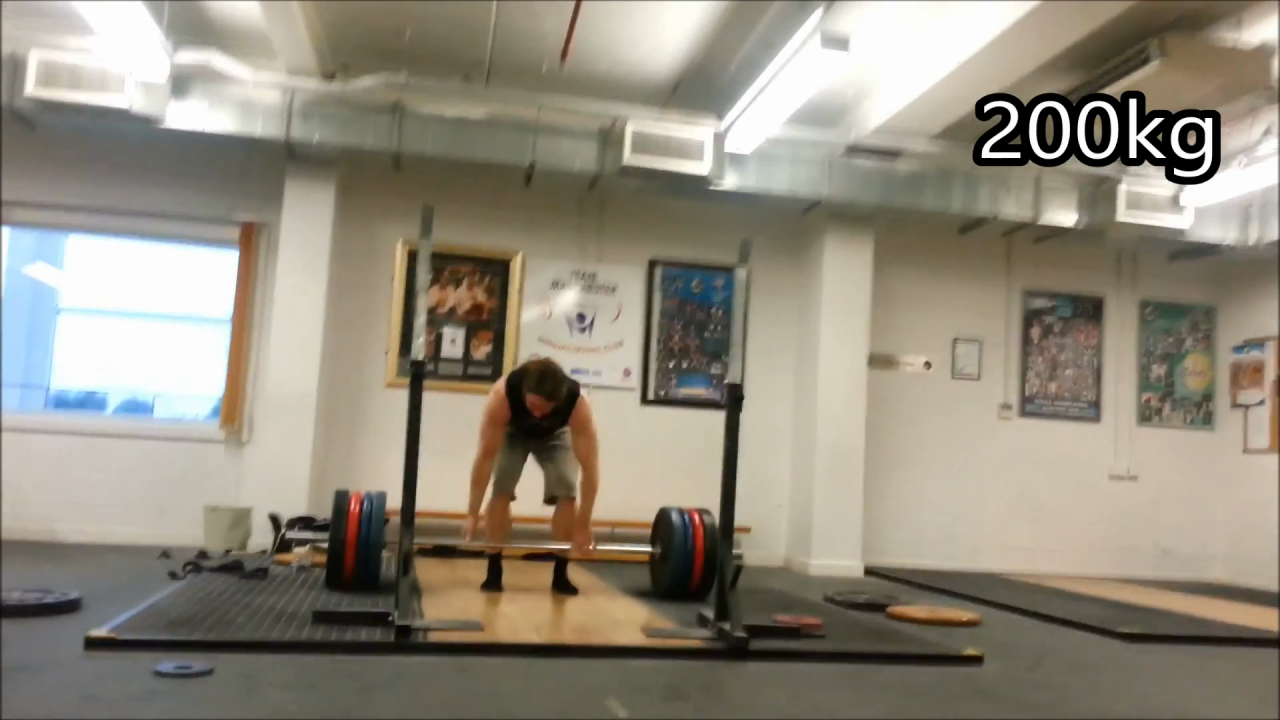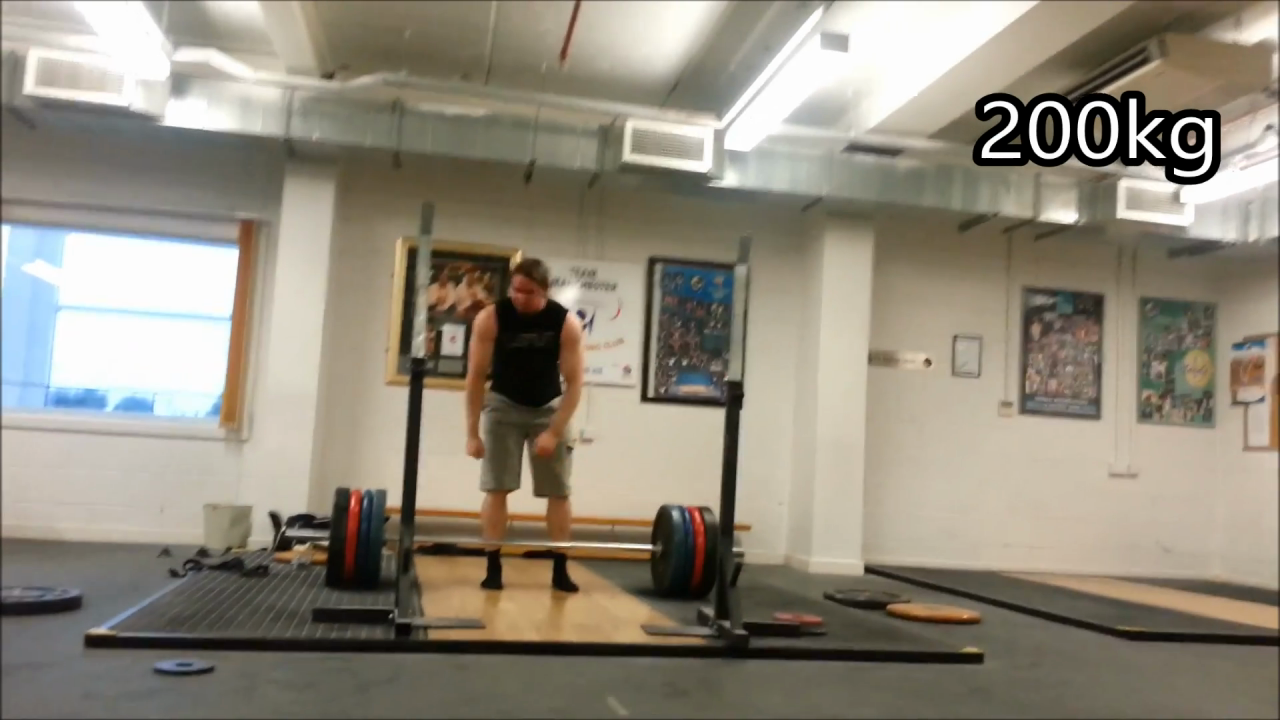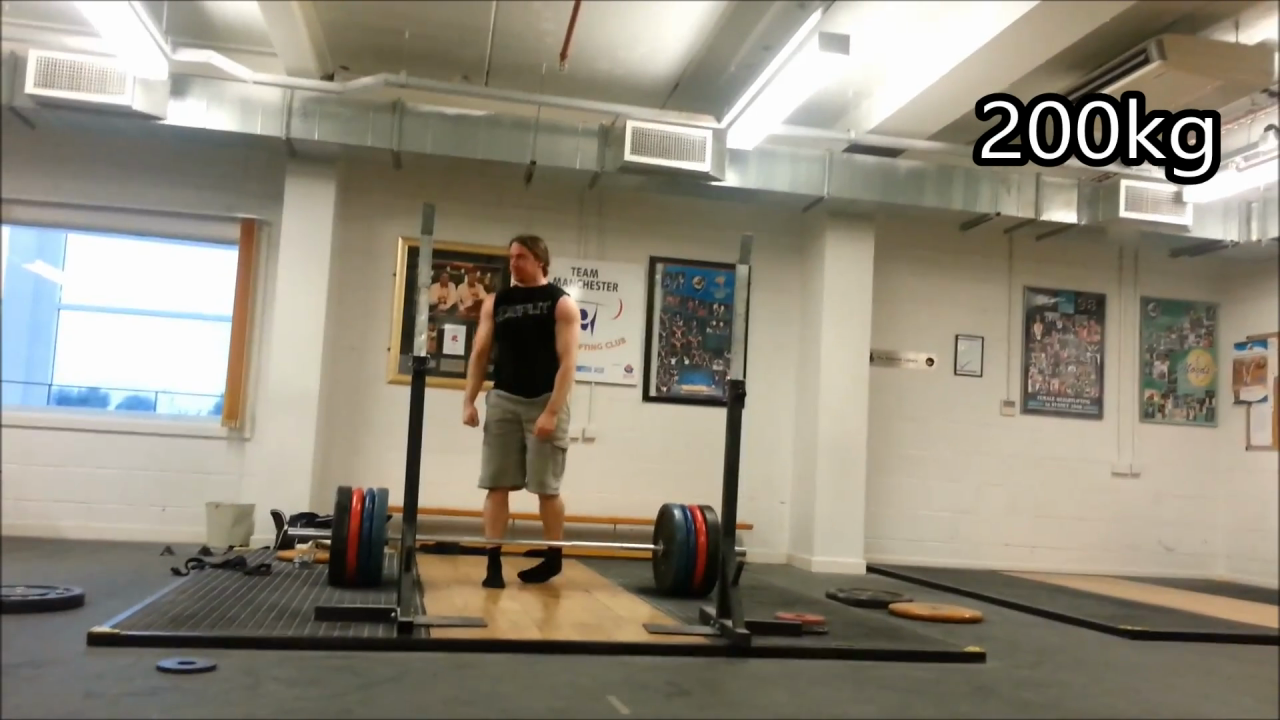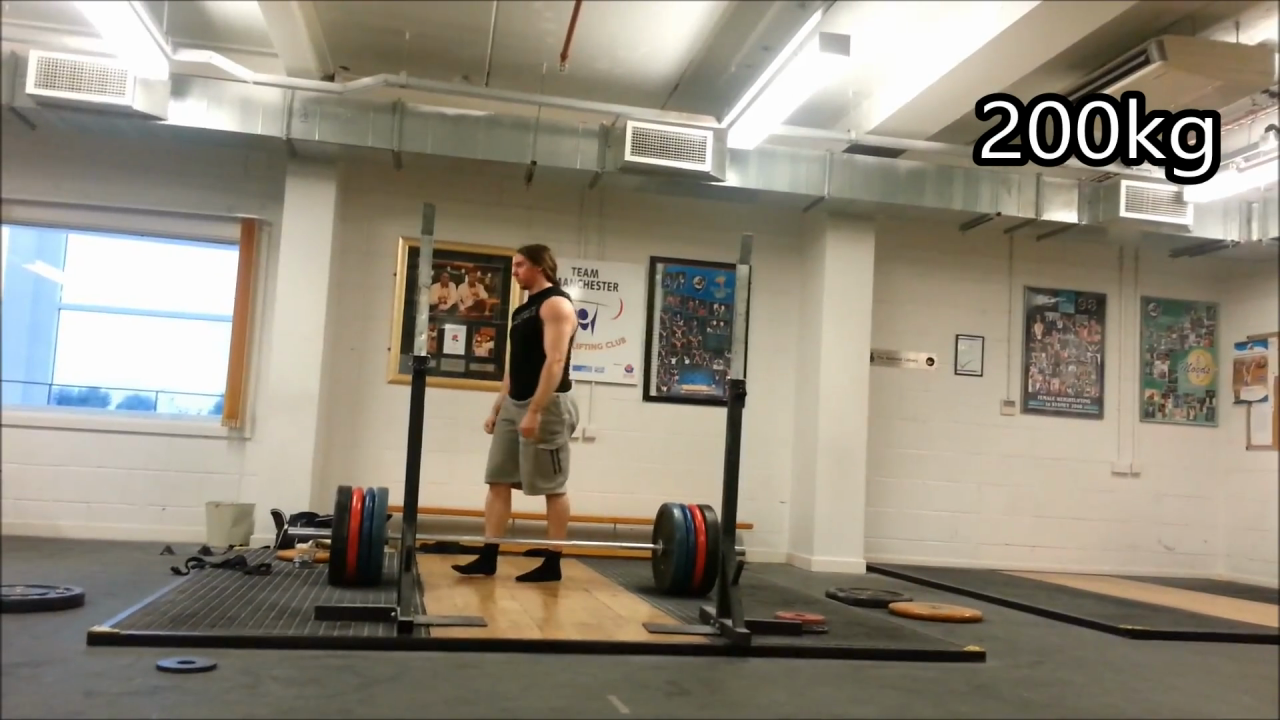
dt=0.4s
person 1, frame 1
left shoulder: (578, 404)
right shoulder: (503, 395)
left elbow: (590, 469)
right elbow: (485, 457)
left wrist: (582, 526)
right wrist: (473, 514)
left hip: (556, 434)
right hip: (512, 432)
left knee: (566, 494)
right knee: (501, 491)
left ankle: (560, 574)
right ankle: (494, 571)
person 1, frame 2
left shoulder: (567, 324)
right shoulder: (490, 318)
left elbow: (574, 382)
right elbow: (476, 376)
left wrist: (554, 432)
right wrist: (473, 432)
left hip: (548, 407)
right hip: (504, 404)
left knee: (559, 490)
right knee: (496, 487)
left ankle: (560, 569)
right ankle: (493, 568)
person 1, frame 3
left shoulder: (562, 304)
right shoulder: (496, 301)
left elbow: (568, 362)
right elbow: (480, 355)
left wrist: (552, 411)
right wrist: (469, 401)
left hip: (546, 402)
right hip: (503, 401)
left knee: (547, 488)
right knee: (497, 485)
left ankle: (553, 558)
right ankle: (493, 565)
person 1, frame 4
left shoulder: (556, 305)
right shoulder: (521, 311)
left elbow: (555, 362)
left wrist: (535, 411)
right wrist: (497, 408)
left hip: (548, 406)
right hip: (514, 405)
left knee: (552, 487)
right knee: (498, 481)
left ankle: (552, 564)
right ankle: (488, 557)
